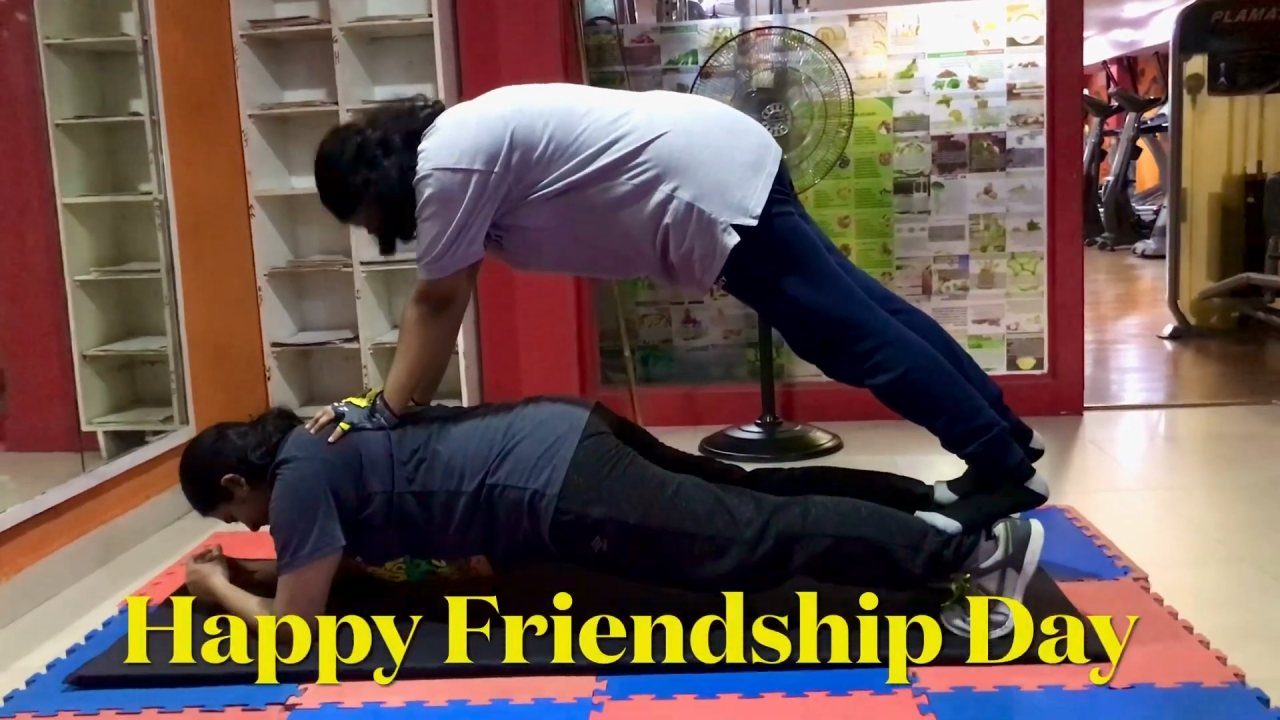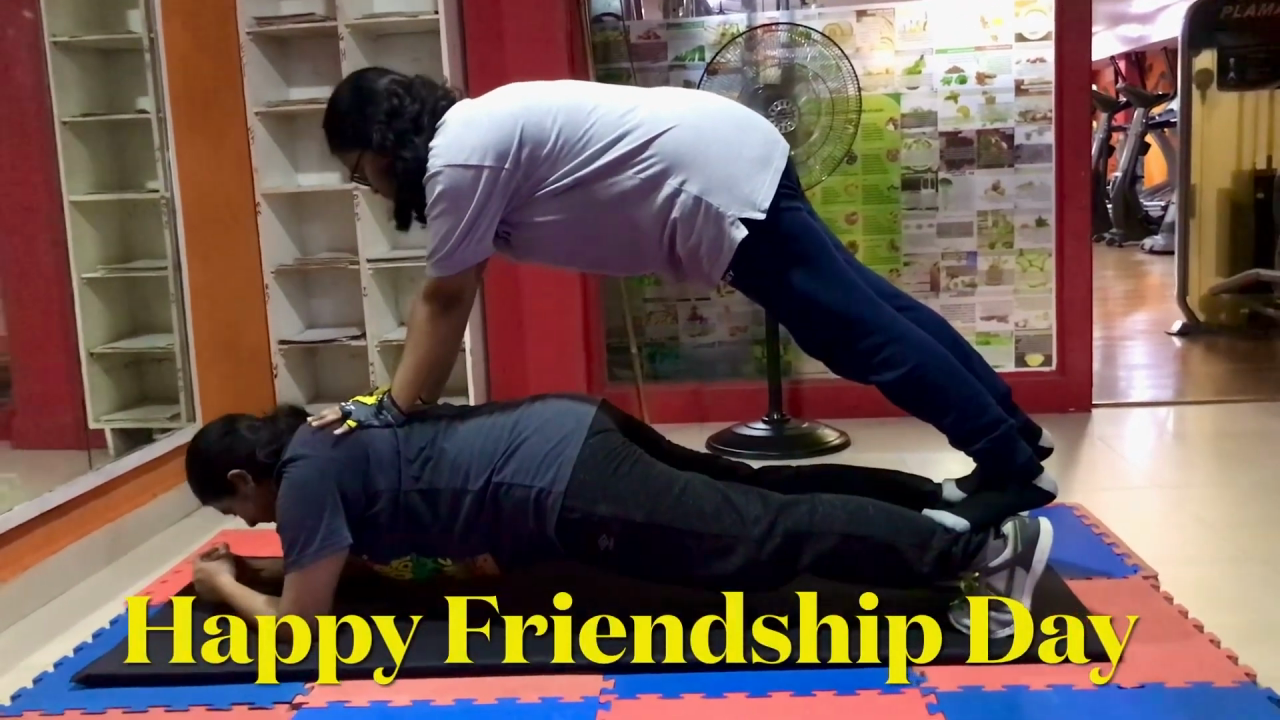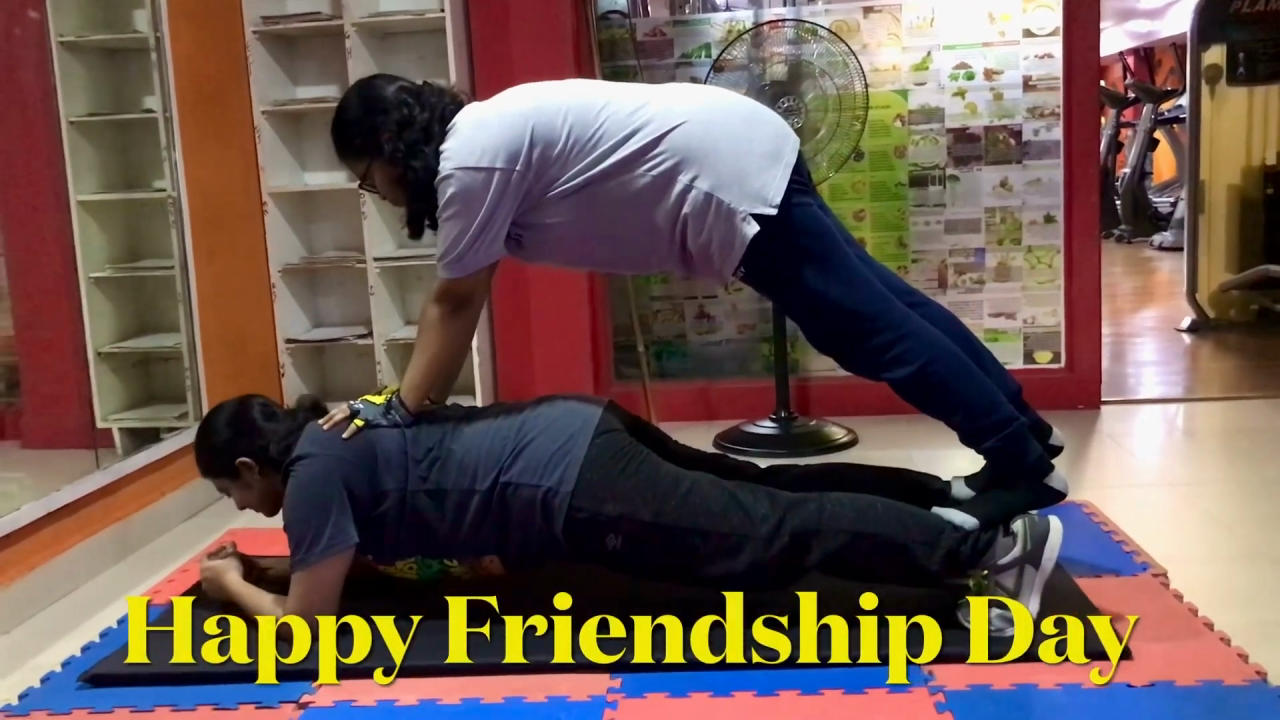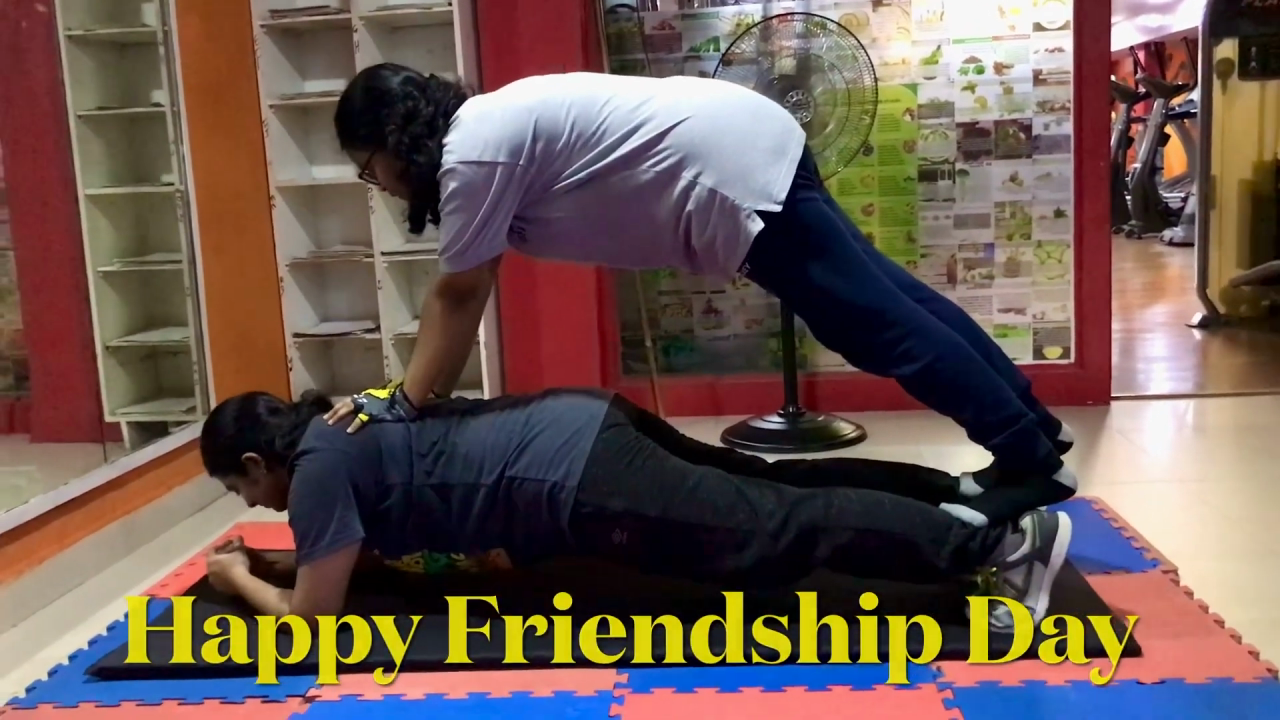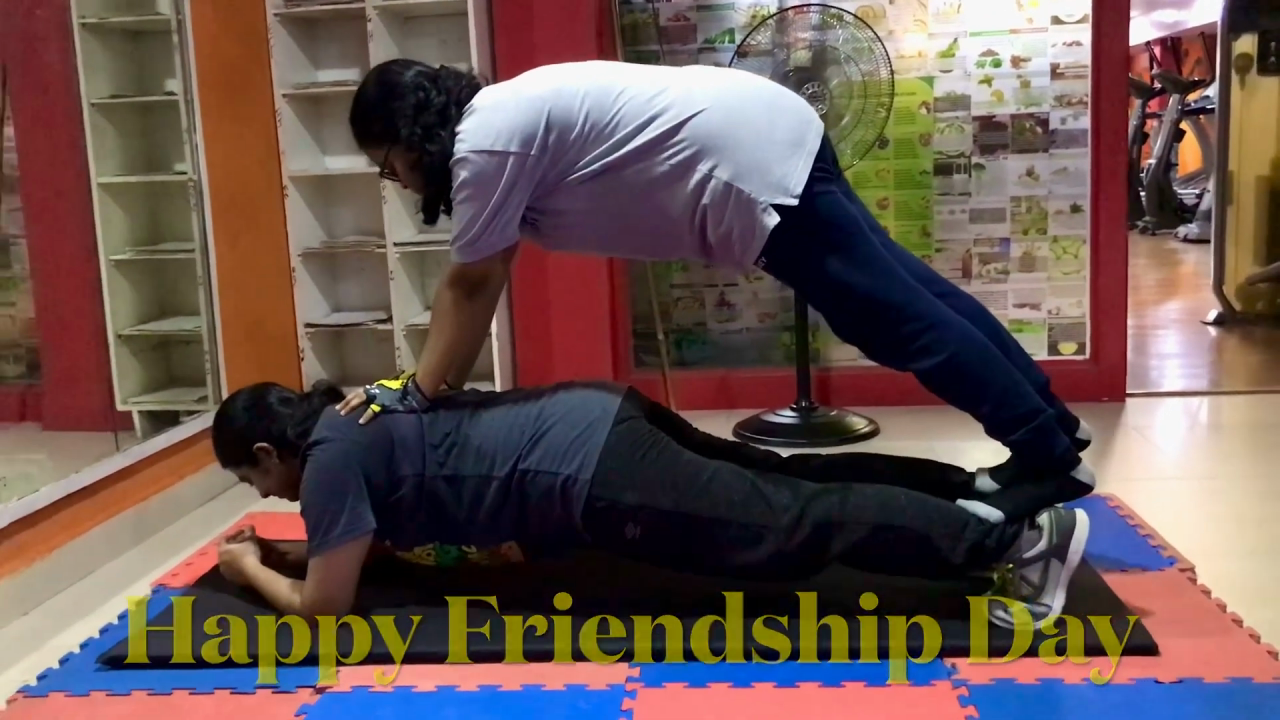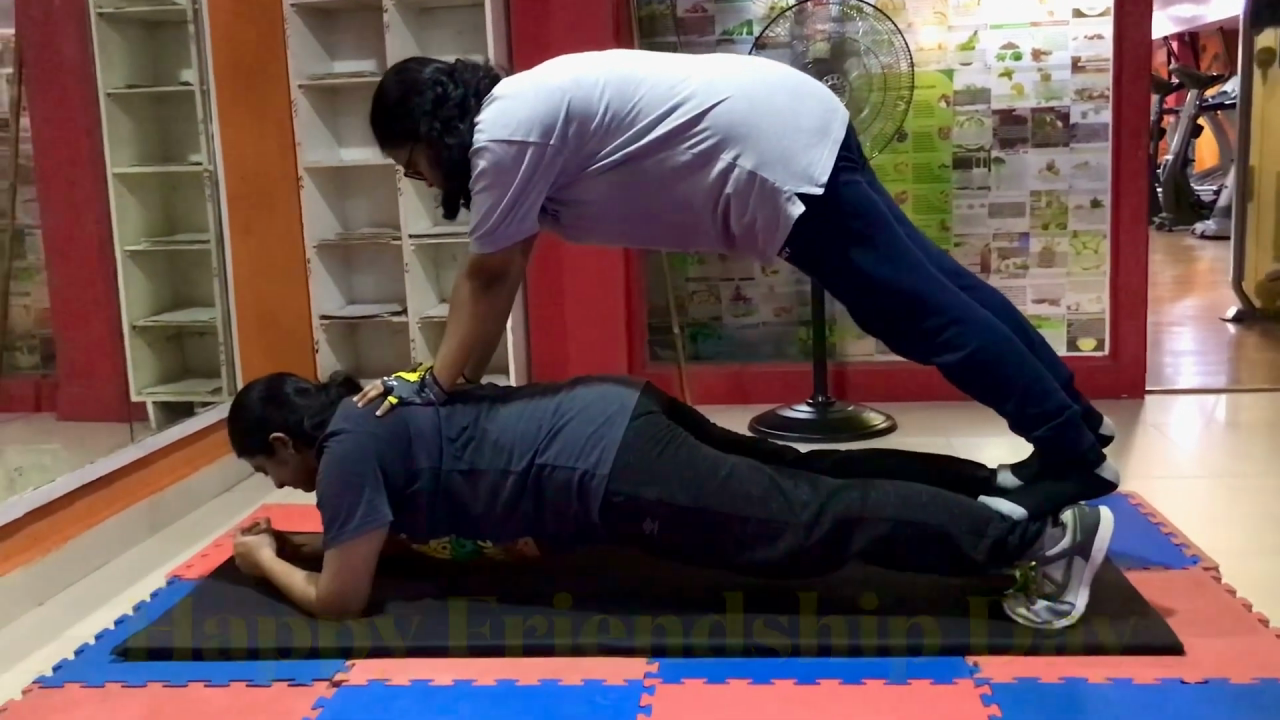
dt=0.4s
person 1, frame 1
left shoulder: (299, 478)
right shoulder: (317, 443)
left elbow: (295, 624)
right elbow: (333, 558)
left wrist: (220, 589)
right wrist: (268, 563)
left hip: (556, 490)
right hip: (559, 435)
left knee: (761, 541)
right knee: (751, 501)
left ankle: (976, 549)
right ankle: (938, 505)
person 1, frame 2
left shoulder: (306, 475)
right shoulder: (326, 439)
left elbow: (301, 621)
right elbow: (334, 554)
left wrist: (225, 585)
right wrist: (286, 558)
left hip: (565, 489)
right hip: (566, 433)
left knee: (767, 538)
right knee: (758, 498)
left ankle: (985, 546)
right ankle: (946, 505)
person 1, frame 3
left shoulder: (314, 474)
right shoulder: (333, 436)
left elbow: (308, 621)
right elbow: (350, 551)
left wrist: (233, 585)
right wrist: (282, 557)
left hip: (573, 490)
right hip: (574, 434)
left knee: (776, 538)
right knee: (767, 498)
left ankle: (995, 544)
right ankle: (954, 501)
person 1, frame 4
left shoulder: (320, 468)
right shoulder: (339, 430)
left elbow: (314, 616)
right elbow: (353, 545)
left wrist: (241, 579)
right wrist: (291, 551)
left hip: (580, 484)
right hip: (579, 428)
left knee: (785, 533)
right knee: (775, 492)
left ankle: (1003, 540)
right ankle: (966, 498)
person 1, frame 5
left shoulder: (331, 458)
right shoulder: (350, 420)
left elbow: (325, 606)
right elbow: (364, 537)
left wrist: (252, 569)
right wrist: (298, 543)
left hip: (591, 477)
right hip: (593, 420)
left knee: (796, 530)
right knee: (788, 488)
left ankle: (1019, 538)
right ankle: (980, 493)
person 1, frame 6
left shoulder: (347, 451)
right shoulder: (364, 413)
left elbow: (340, 598)
right elbow: (382, 528)
left wrist: (267, 560)
right wrist: (318, 534)
left hip: (610, 473)
right hip: (611, 416)
left knee: (816, 525)
right knee: (808, 484)
left ankle: (1041, 534)
right ankle: (1004, 492)
person 2, frame 1
left shoulder: (445, 163)
right shoulder: (460, 141)
left elbow: (437, 304)
right elbow: (441, 303)
left wrist: (383, 416)
right wrist: (389, 408)
left hip: (711, 188)
right hip: (724, 159)
left knee: (856, 337)
right knee: (863, 313)
left ankle: (1004, 469)
right ankle: (1005, 437)
person 2, frame 2
left shoulder: (457, 155)
right shoulder: (472, 132)
left elbow: (445, 302)
right elbow: (447, 301)
left wrist: (390, 414)
right wrist: (397, 407)
left hip: (718, 181)
right hip: (730, 154)
left knee: (864, 335)
right knee: (870, 309)
left ankle: (1013, 467)
right ankle: (1014, 436)
person 2, frame 3
left shoulder: (470, 158)
right shoulder: (480, 136)
left elbow: (456, 303)
right elbow: (459, 301)
left wrist: (399, 413)
right wrist: (406, 406)
left hip: (728, 177)
right hip: (742, 150)
left knee: (875, 330)
right knee: (881, 307)
left ankle: (1023, 464)
right ankle: (1024, 433)
person 2, frame 4
left shoulder: (472, 152)
right shoulder: (484, 128)
left elbow: (458, 297)
right elbow: (462, 294)
left wrist: (402, 406)
right wrist: (411, 400)
left hip: (734, 171)
right hip: (749, 144)
left knee: (883, 325)
right knee: (889, 301)
left ankle: (1033, 460)
right ankle: (1033, 429)
person 2, frame 5
left shoulder: (485, 140)
right shoulder: (500, 118)
left elbow: (471, 286)
right elbow: (478, 282)
left wrist: (418, 399)
right wrist: (424, 388)
left hip: (752, 163)
right hip: (769, 132)
left knee: (901, 318)
right knee: (906, 293)
left ankle: (1050, 456)
right ankle: (1051, 425)
person 2, frame 6
left shoulder: (505, 132)
right shoulder: (520, 108)
left elbow: (490, 277)
right elbow: (496, 275)
left wrist: (435, 393)
right wrist: (445, 383)
left hip: (775, 152)
right hip: (792, 121)
left knee: (924, 310)
right knee: (931, 287)
left ankle: (1075, 453)
right ankle: (1075, 421)
